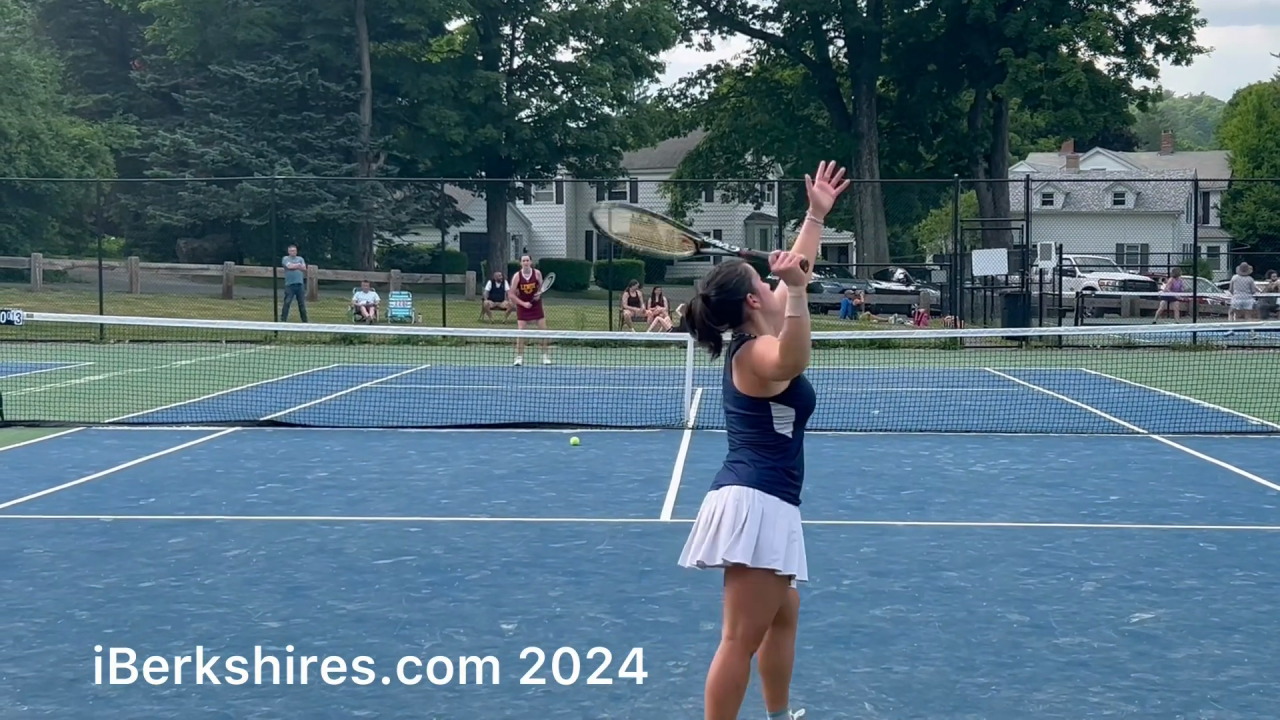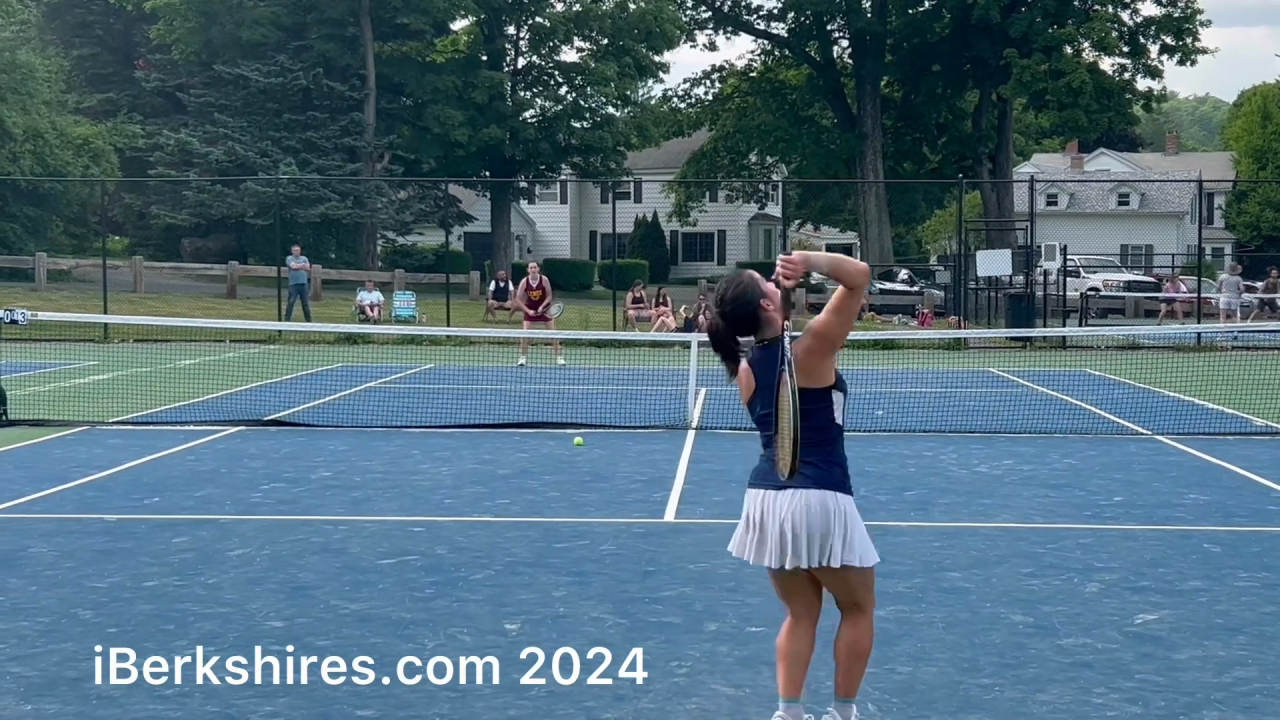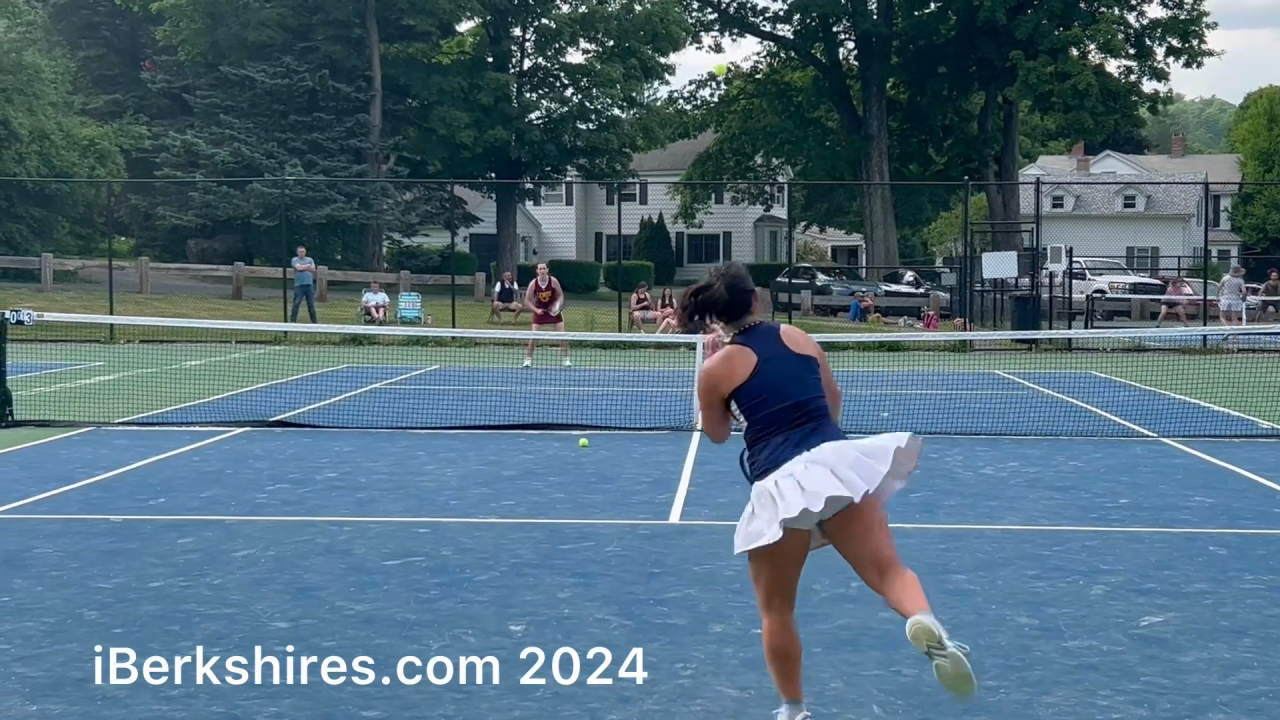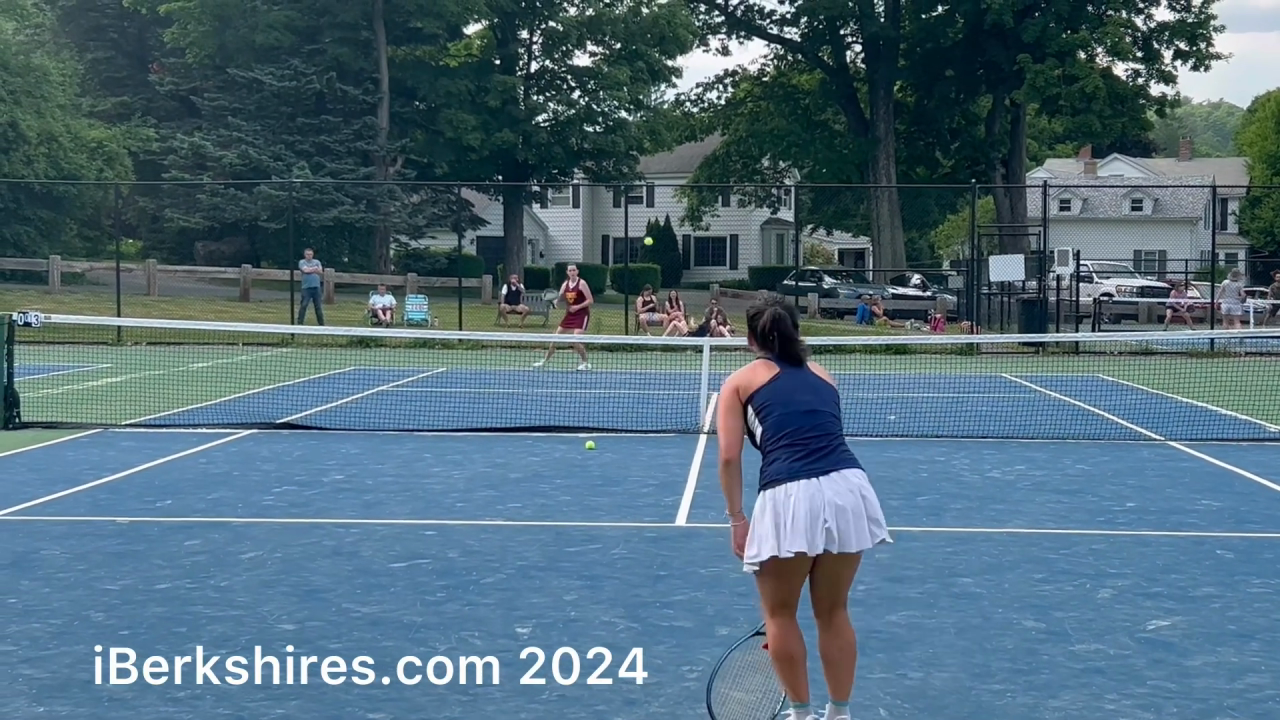
dt=0.4s
person 1, frame 1
left shoulder: (751, 344)
right shoulder: (760, 354)
left elbow: (792, 277)
right elbow: (793, 361)
left wrist: (817, 213)
right wrist: (795, 292)
left hip: (749, 502)
right hip: (759, 505)
left knee: (783, 616)
right knee: (742, 641)
person 1, frame 2
left shoulder: (747, 369)
right shoulder: (808, 349)
right elbow: (858, 278)
left wrist: (785, 294)
right wrist: (811, 259)
left hip: (766, 500)
right hip: (818, 504)
left knee: (800, 614)
right knee: (857, 609)
person 1, frame 3
left shoulder: (716, 368)
right shoulder: (800, 338)
left elbow: (717, 434)
left hip: (779, 485)
right hip: (837, 462)
left knee: (775, 609)
right knee: (888, 572)
right ankle: (926, 625)
person 1, frame 4
left shoulder: (740, 381)
right shoulder: (821, 375)
left elbow: (729, 458)
left wrist: (737, 518)
left hip: (789, 498)
right hip: (848, 486)
left knee: (779, 613)
right knee: (831, 611)
